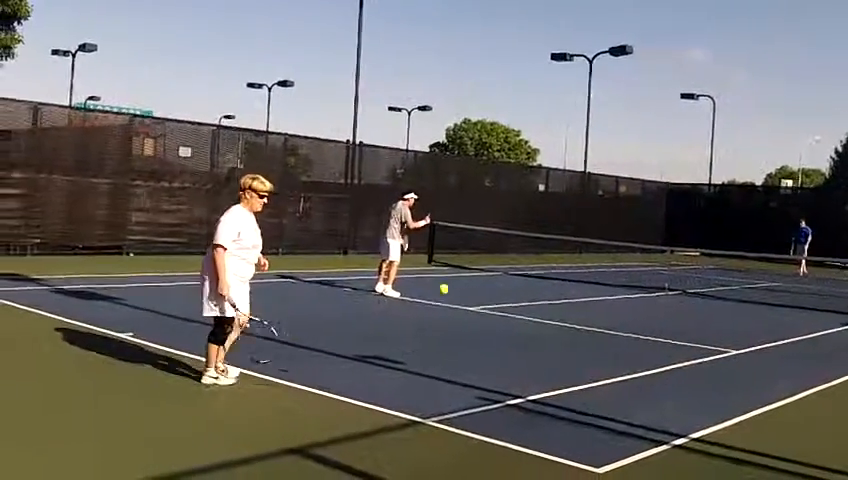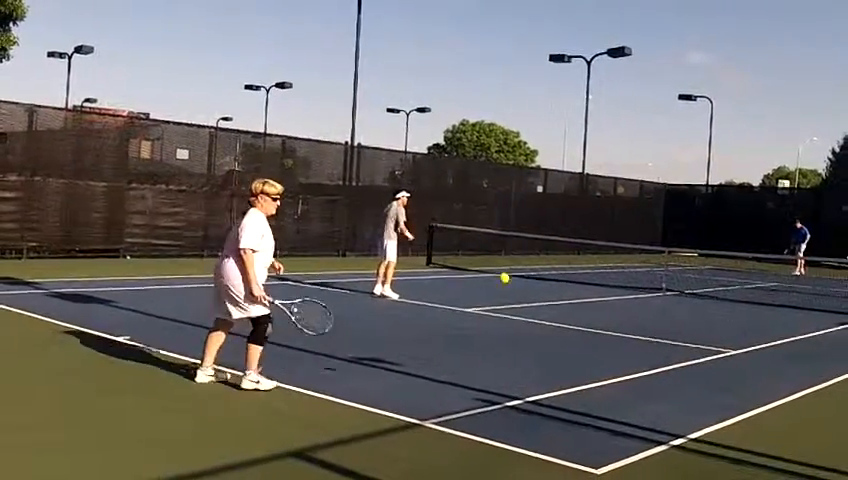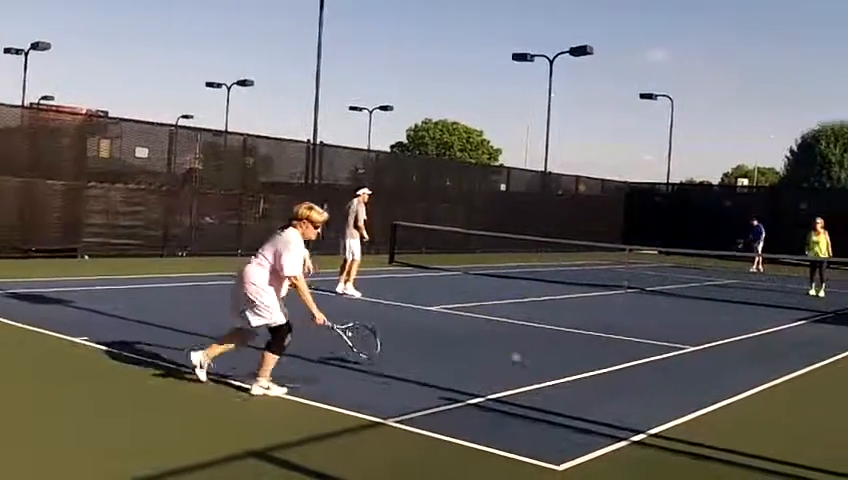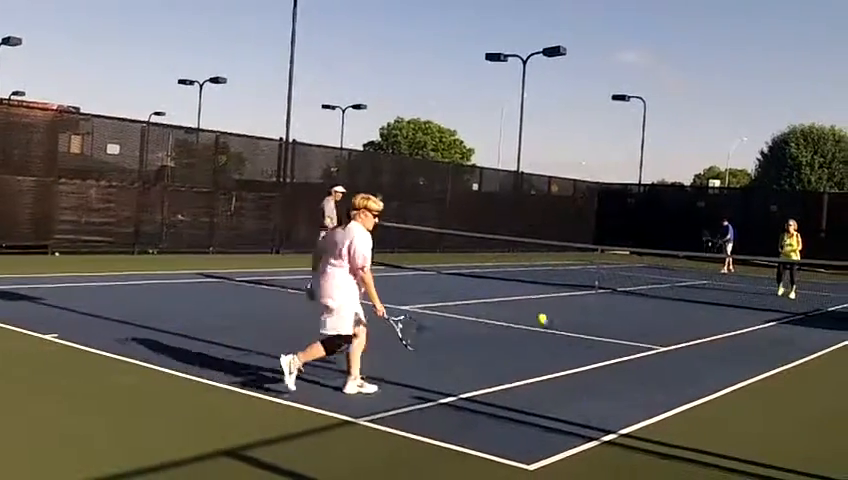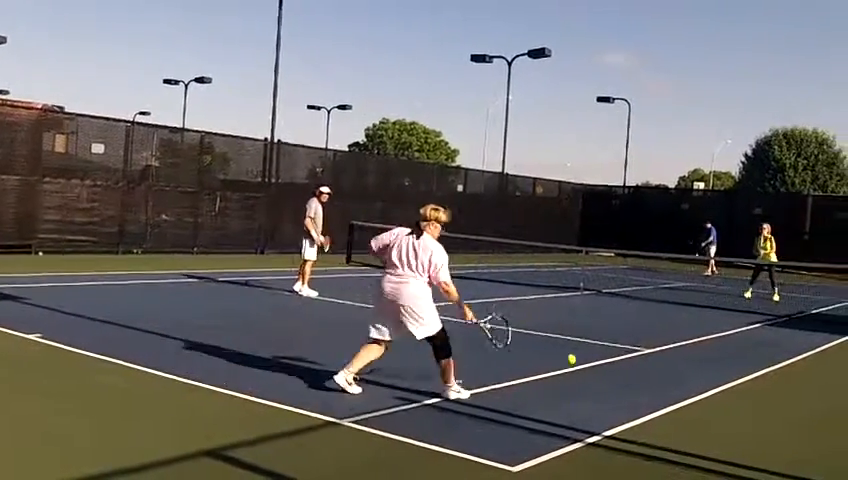
dt=0.4s
person 1, frame 1
left shoulder: (249, 216)
right shoulder: (234, 216)
right elbow: (219, 248)
left wrist: (258, 257)
right wrist: (222, 282)
left hip: (238, 279)
right hip: (224, 277)
left knee: (240, 321)
right knee: (224, 323)
left ankle: (218, 364)
right ankle: (210, 372)
person 1, frame 2
left shoulder: (257, 219)
right shoulder: (255, 219)
right elbow: (246, 252)
left wrist: (271, 262)
right wrist: (255, 285)
left hip: (229, 277)
right hip: (239, 278)
left knee: (224, 324)
right knee: (262, 323)
left ankle: (204, 371)
right ankle: (251, 376)
person 1, frame 3
left shoulder: (288, 233)
right shoulder: (292, 243)
right elbow: (295, 279)
left wrist: (306, 259)
right wrist: (314, 310)
left hip: (254, 285)
right hip: (258, 286)
left knee: (245, 331)
right knee: (283, 332)
left ankle: (203, 356)
right ankle: (261, 382)
person 1, frame 4
left shoulder: (338, 231)
right shoulder: (362, 236)
left elbow: (318, 255)
right elbow: (363, 272)
left wrist: (316, 279)
right wrist: (376, 303)
left hip: (332, 287)
right hip: (340, 291)
left knee: (359, 332)
right knee: (339, 341)
left ankle: (353, 380)
right ankle: (294, 361)
person 1, frame 5
left shoulder: (398, 233)
right shoulder: (436, 249)
left elbow: (373, 247)
right elbow: (445, 284)
right wrist: (463, 307)
left hip: (388, 291)
right hip: (412, 295)
left knee: (380, 341)
right knee: (439, 339)
left ankle: (345, 375)
right ankle: (450, 387)
